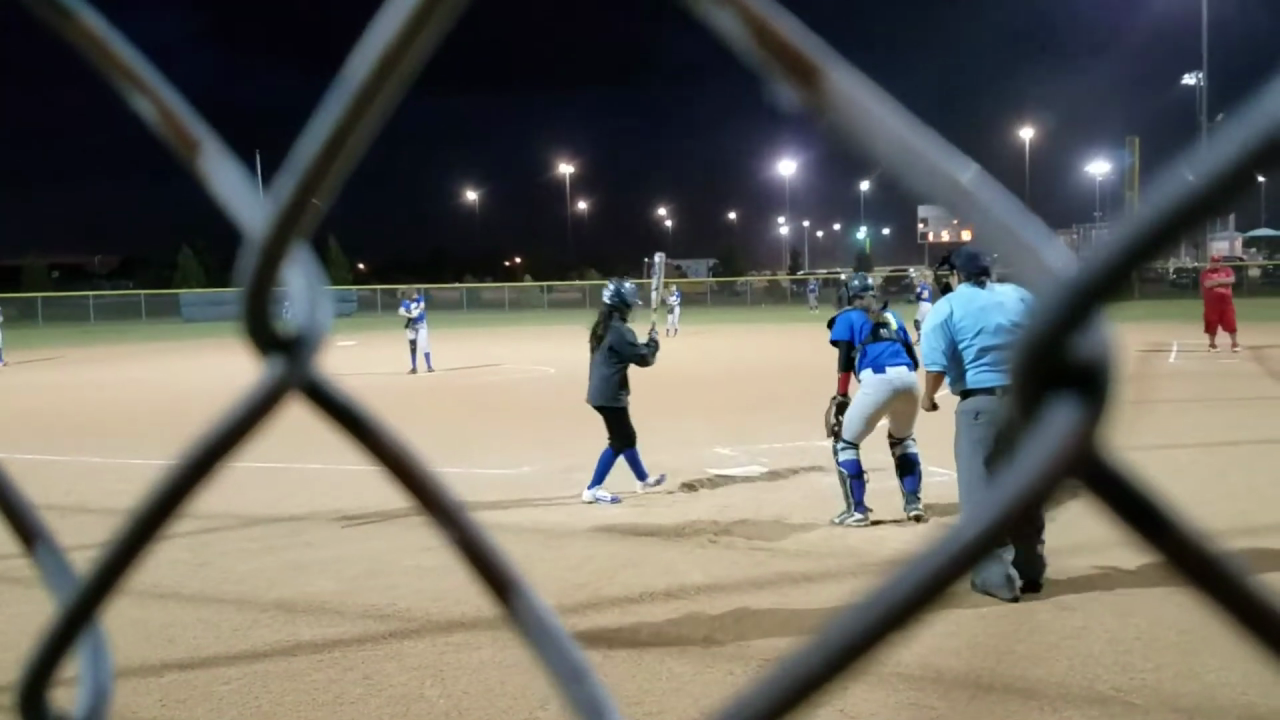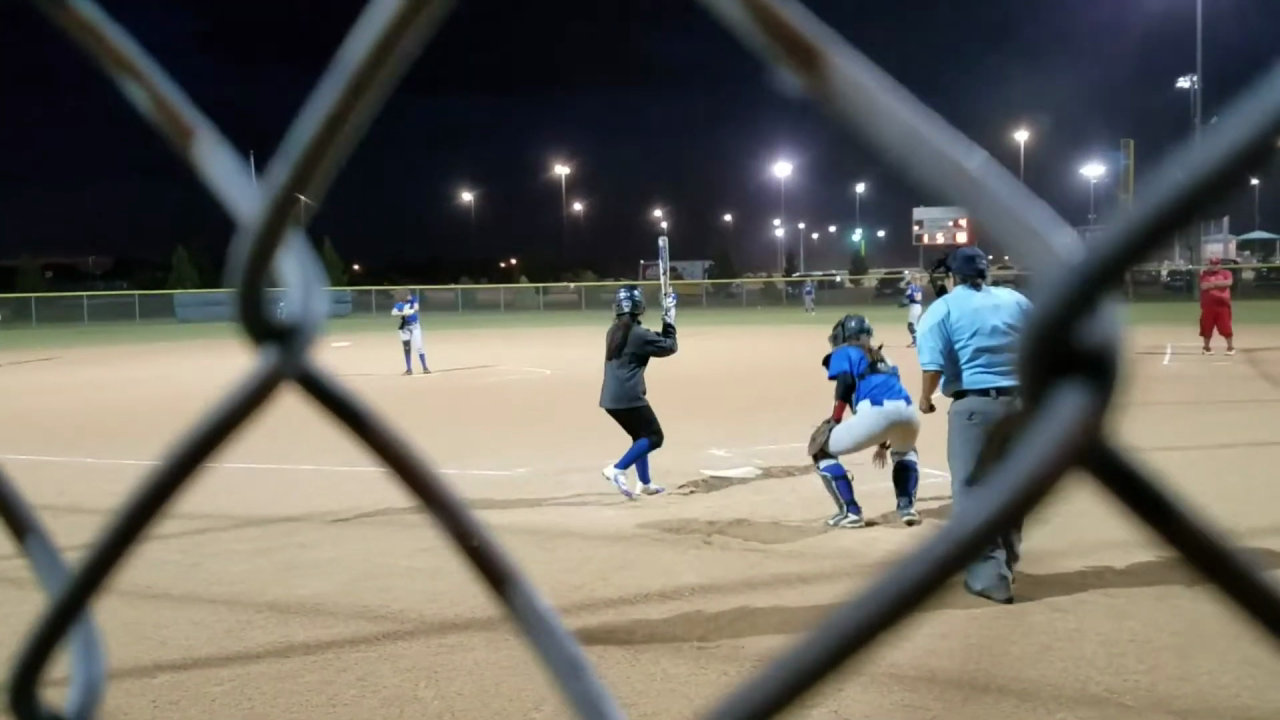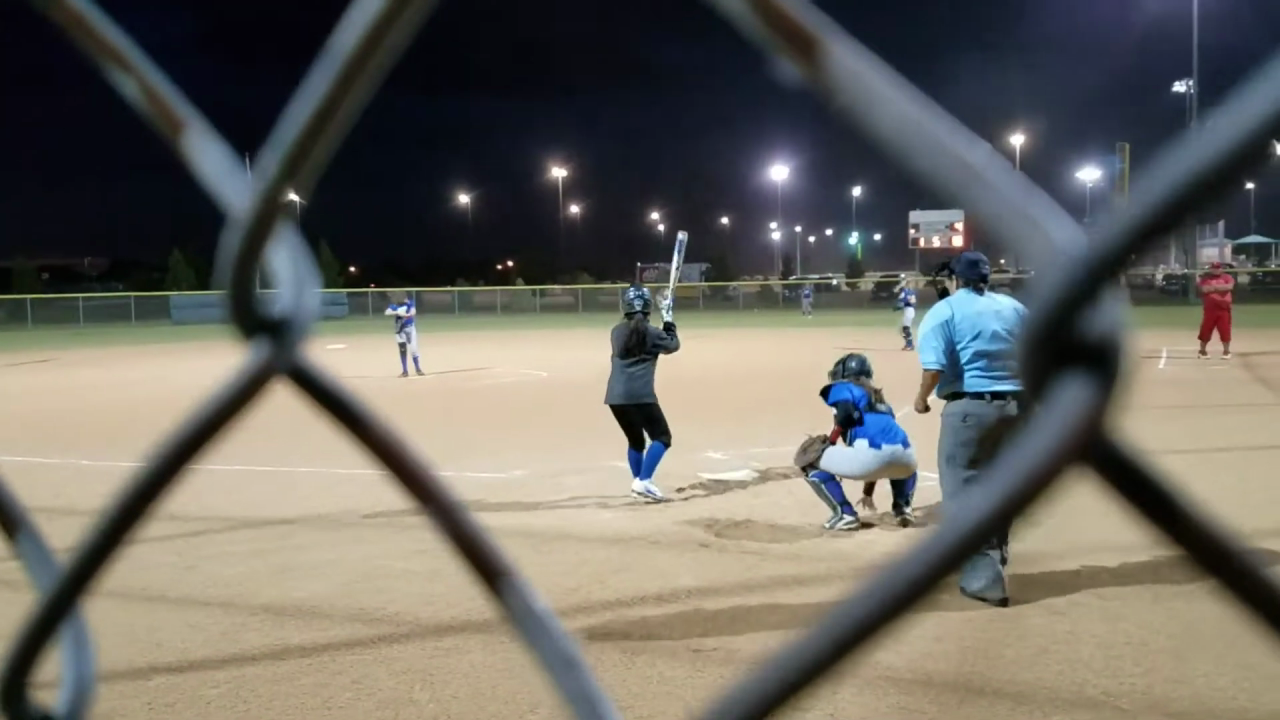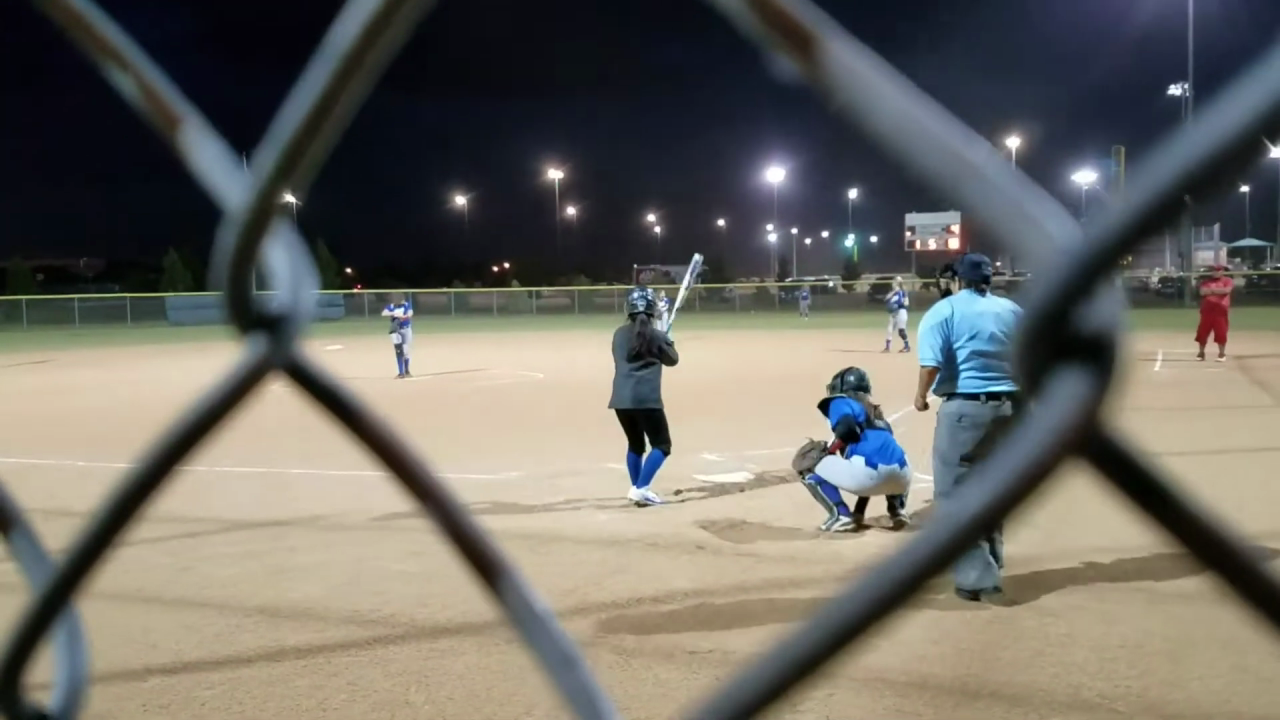
dt=0.2s
person 1, frame 1
left shoulder: (946, 307)
right shoulder: (1022, 296)
left elbow: (936, 365)
left wrist: (927, 396)
left hip: (981, 405)
left knee: (982, 491)
left ankle: (996, 576)
right ankle: (1030, 572)
person 1, frame 2
left shoulder: (942, 309)
right shoulder: (1017, 300)
left elbow: (933, 366)
left wrist: (925, 398)
left hip: (974, 406)
right hip: (1020, 402)
left knee: (975, 492)
left ankle: (990, 578)
right ankle: (1005, 563)
person 1, frame 3
left shoulder: (944, 311)
right shoulder: (1015, 308)
left elbow: (934, 367)
left wrist: (922, 398)
right wrist: (1023, 397)
left hip: (968, 409)
right hip: (1013, 407)
left knee: (966, 492)
left ankle: (984, 579)
right ankle: (994, 565)
person 1, frame 4
left shoulder: (944, 310)
right shoulder: (1014, 311)
left elbow: (931, 364)
left wrist: (921, 395)
right wrist: (1023, 404)
left hip: (964, 409)
right hip: (1007, 408)
left knee: (955, 493)
left ankle: (977, 576)
right ankle: (989, 567)
person 2, frame 1
left shoulder: (604, 327)
right shoulder: (620, 331)
right elbow: (644, 359)
left wrist: (646, 345)
right wrist: (653, 342)
left hip: (602, 391)
right hip: (610, 394)
left knee: (626, 437)
right knee: (619, 441)
left ankle: (643, 480)
right ankle: (593, 489)
person 2, frame 2
left shoulder: (614, 332)
right shoulder: (639, 335)
right elbow: (668, 347)
left wrist: (663, 327)
right wrist: (669, 324)
left hip: (611, 397)
right hip: (629, 397)
left knee: (643, 435)
right knee: (654, 437)
left ankle: (645, 484)
right ankle: (617, 469)
person 2, frame 3
left shoulder: (617, 331)
right shoulder: (651, 333)
right elbow: (673, 345)
right wrist: (668, 322)
left hip: (616, 396)
right hip: (639, 396)
left knee: (636, 440)
right knee: (662, 437)
left ankle: (640, 485)
right ankle: (643, 481)
person 2, frame 4
left shoulder: (619, 334)
right shoulder: (657, 336)
right elbow: (672, 360)
right wrist: (668, 342)
left hip: (621, 400)
right hip: (646, 400)
left knee: (635, 444)
right knee: (661, 445)
left ankle: (637, 488)
right ankle: (641, 489)
person 3, frame 1
left shoulder: (847, 317)
right shoulder: (891, 317)
left elbow: (846, 356)
left wrist: (841, 395)
left hip: (878, 382)
right hip: (908, 380)
left knee: (845, 443)
right knee: (903, 440)
left ankle: (856, 510)
right ankle: (913, 502)
person 3, frame 2
left shoulder: (842, 353)
right shoulder: (881, 357)
left elbow: (845, 384)
left wrist: (835, 420)
right wrist: (883, 445)
left hip: (876, 412)
right hip: (907, 412)
left knee: (822, 452)
right knee: (905, 451)
left ankle: (850, 512)
right ankle: (907, 507)
person 3, frame 3
left shoulder: (841, 387)
right shoulder: (876, 395)
left elbow: (847, 412)
left wrist: (829, 441)
right wrist: (868, 492)
left hip: (872, 452)
right hip: (903, 456)
left knee: (808, 461)
left ankle: (845, 514)
right ankle: (903, 508)
person 3, frame 4
left shoulder: (839, 403)
right shoulder: (874, 412)
left elbow: (848, 427)
left wrist: (830, 450)
right wrist: (859, 510)
left hip: (867, 472)
left ankle: (841, 515)
right ankle: (898, 510)
